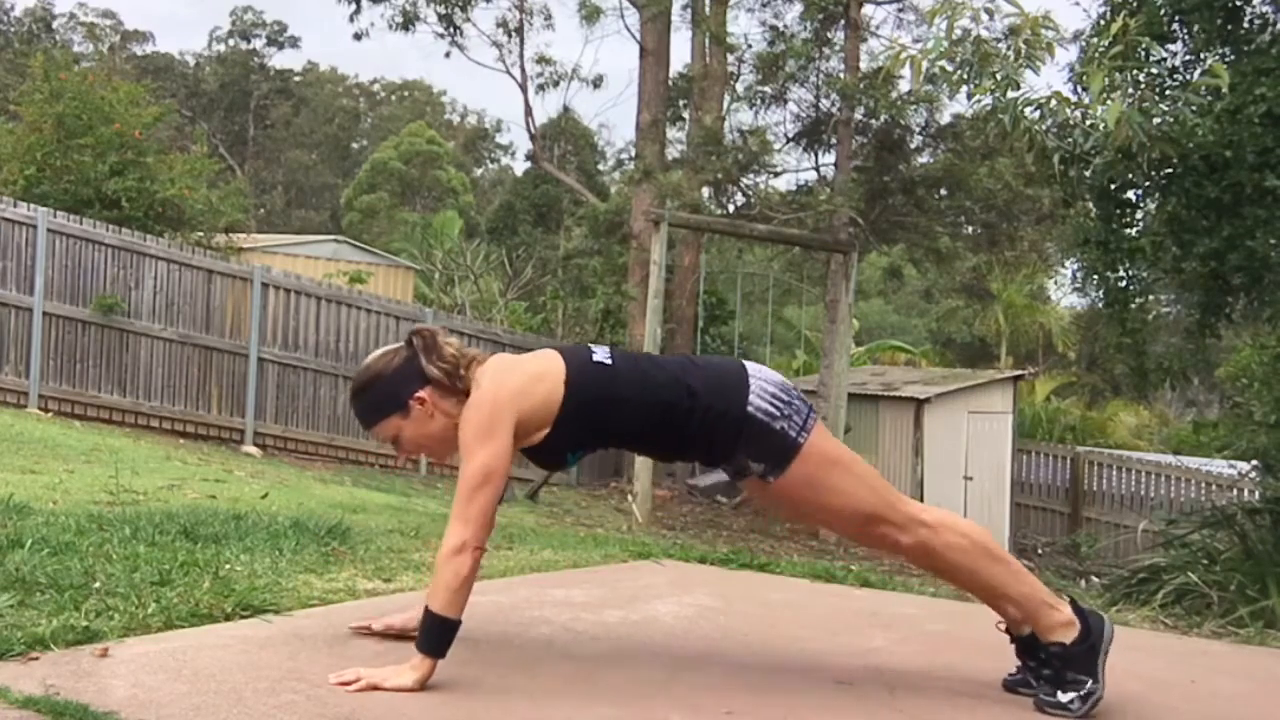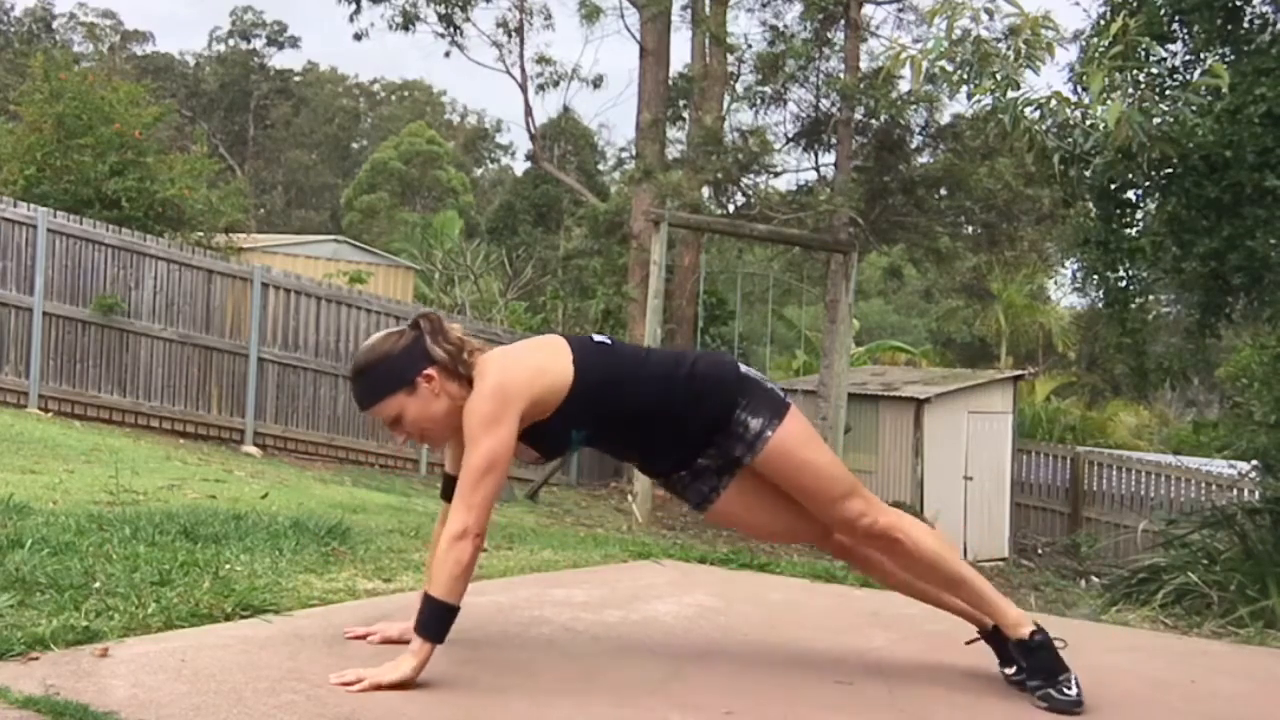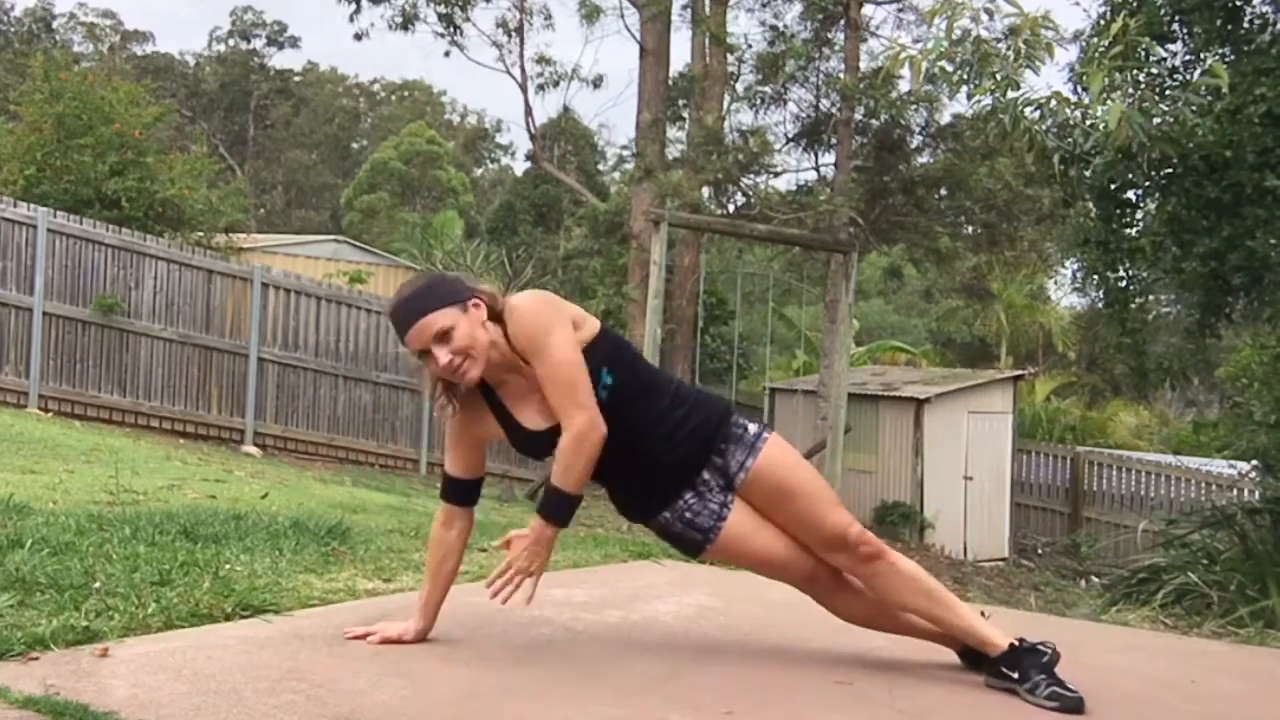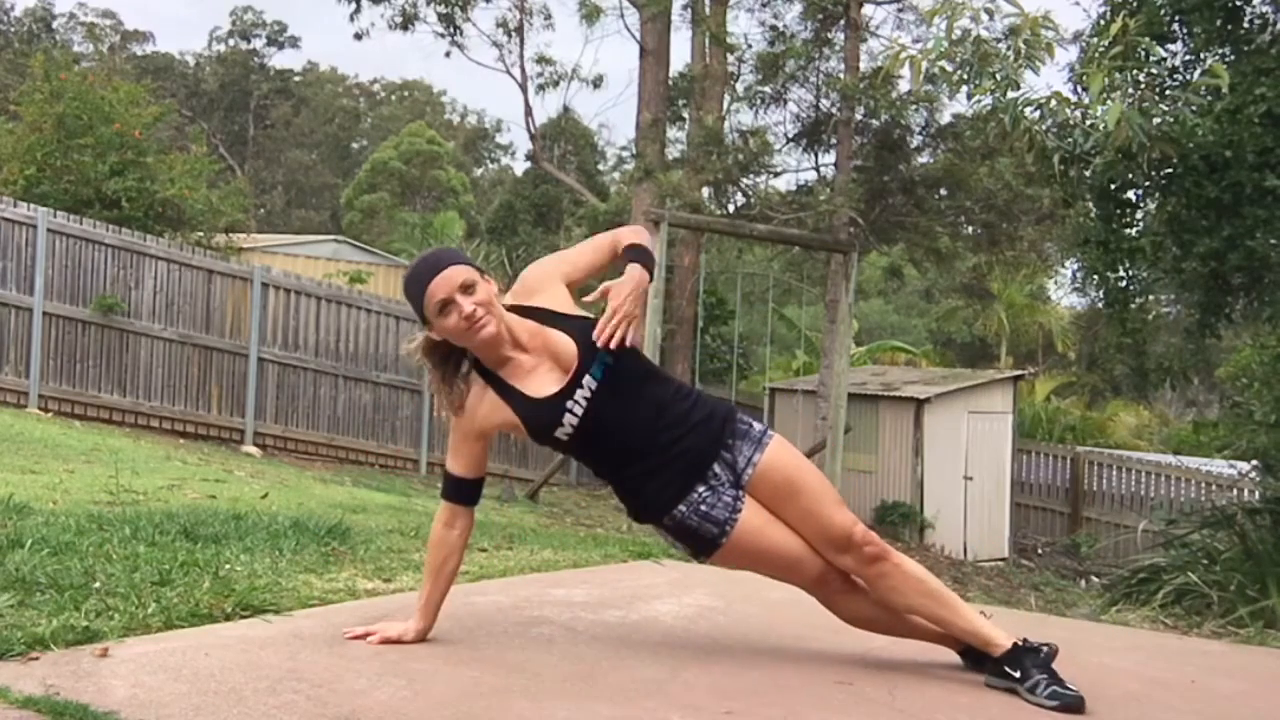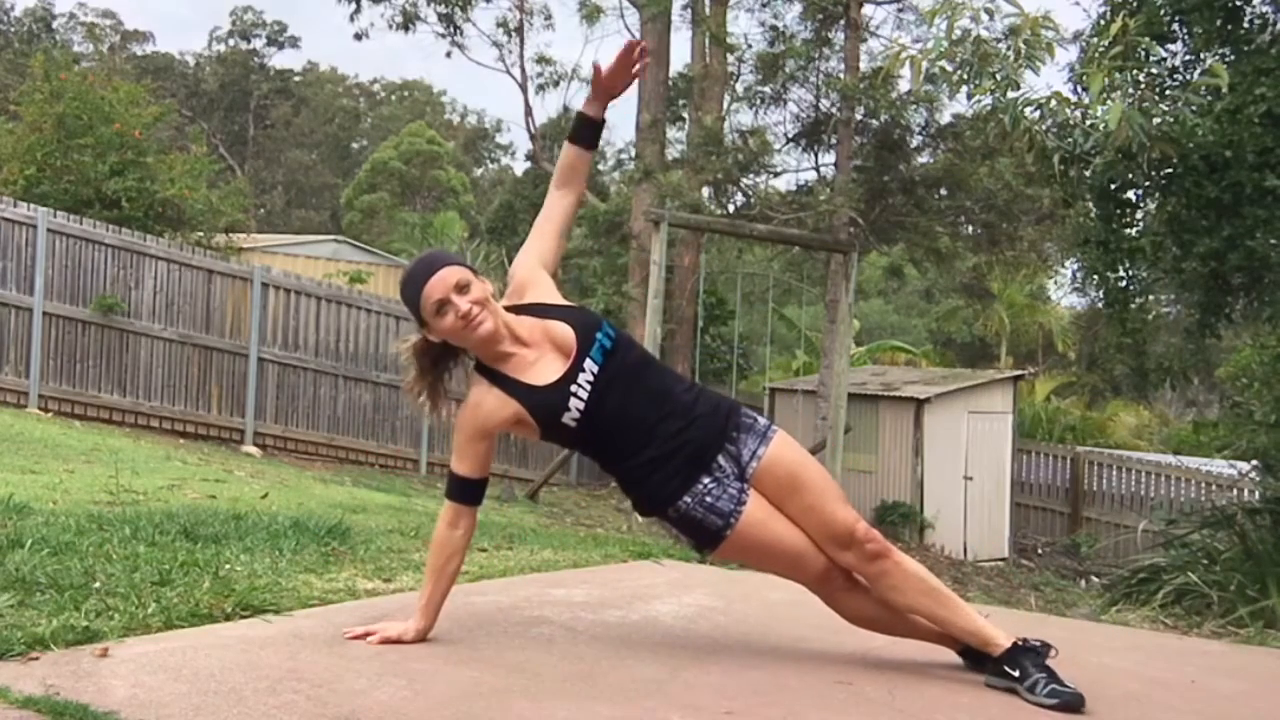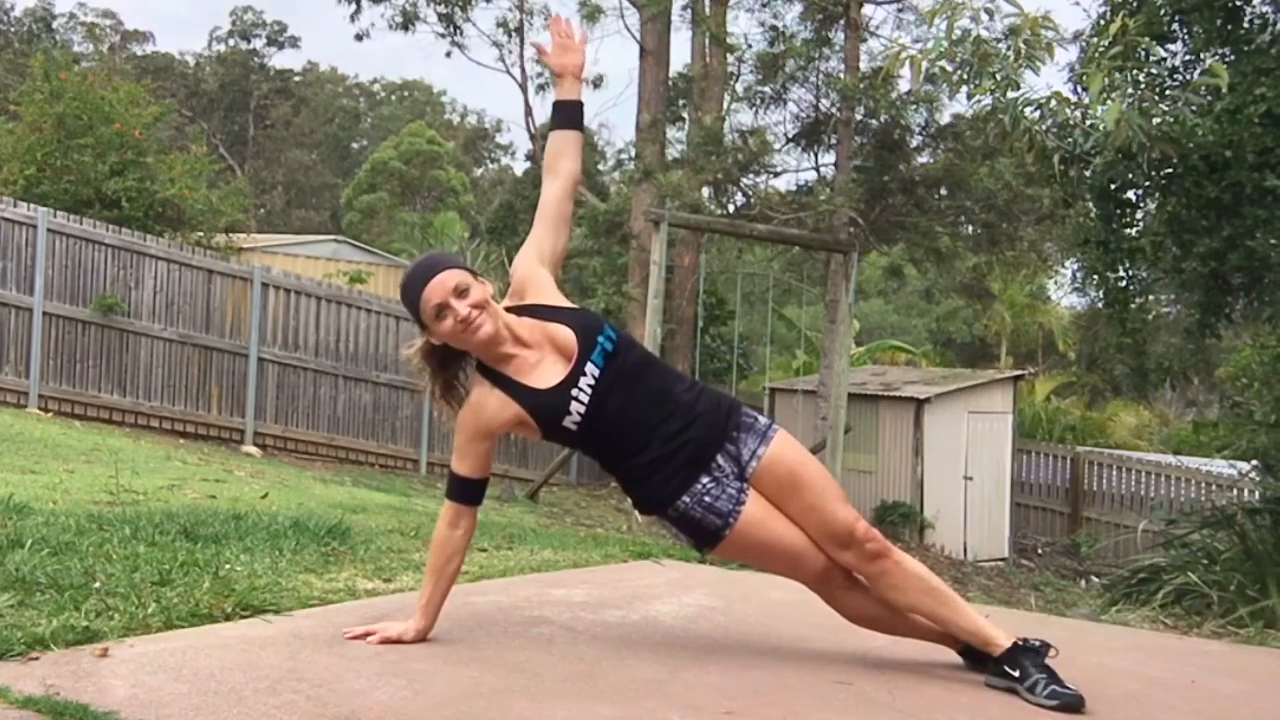
dt=0.3s
person 1, frame 1
left shoulder: (490, 403)
right shoulder: (482, 397)
left elbow: (464, 541)
right elbow: (468, 529)
right wrist: (427, 617)
left hip: (742, 409)
right hip: (716, 426)
left knee: (899, 524)
right knee: (877, 533)
left ankle: (1067, 628)
right ankle: (1035, 631)
person 1, frame 2
left shoulder: (497, 386)
right shoulder: (470, 403)
left elbow: (466, 532)
right elbow: (453, 511)
left wrist: (419, 652)
right wrist: (419, 619)
left hip: (725, 402)
right hip: (684, 455)
left knee: (862, 519)
right knee: (836, 541)
left ankle: (1018, 629)
right ankle: (1004, 635)
person 1, frame 3
left shoulder: (530, 313)
right shoulder: (472, 413)
left elbow: (586, 430)
right elbow: (453, 514)
left wrist: (542, 530)
right wrist: (422, 619)
left hip: (714, 436)
right hip: (666, 497)
left knee: (850, 545)
right knee: (824, 581)
left ankle: (1003, 648)
right ankle: (985, 652)
person 1, frame 4
left shoulder: (538, 285)
right shoulder: (480, 407)
left elbow: (627, 235)
right elbow: (455, 514)
left wrist: (634, 275)
right wrist: (420, 621)
left hip: (720, 433)
right hip: (677, 493)
left knee: (856, 544)
right knee: (830, 583)
left ankle: (1004, 648)
right ankle: (985, 651)
person 1, frame 5
left shoulder: (527, 284)
right shoulder: (487, 408)
left elbow: (564, 191)
right elbow: (458, 516)
left wrist: (598, 97)
right wrist: (421, 621)
left hip: (725, 428)
right hip: (684, 488)
left knee: (859, 544)
right knee: (832, 579)
left ankle: (1003, 649)
right ankle: (980, 649)
person 1, frame 6
left shoulder: (529, 284)
right shoulder: (487, 407)
left elbow: (559, 182)
right elbow: (458, 515)
left wrist: (568, 82)
right wrist: (420, 621)
left hip: (725, 425)
right hip: (684, 487)
left knee: (860, 544)
right knee: (832, 576)
left ankle: (1002, 648)
right ankle: (983, 650)
